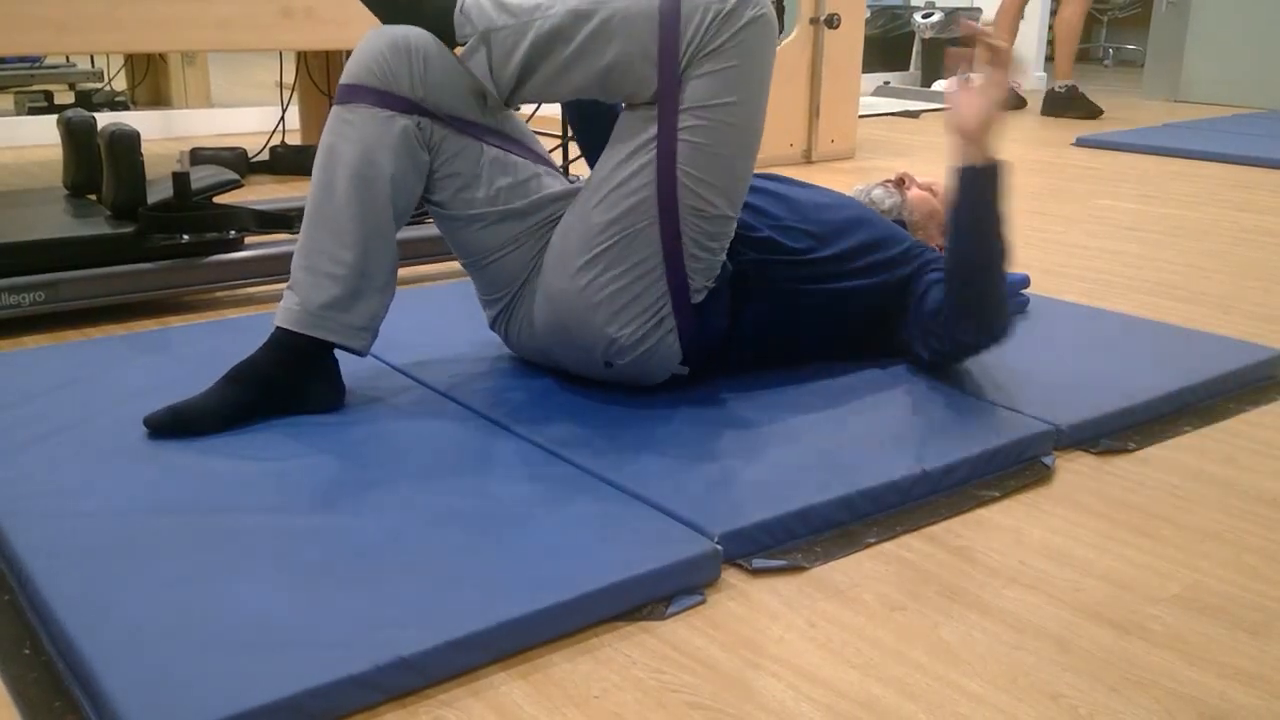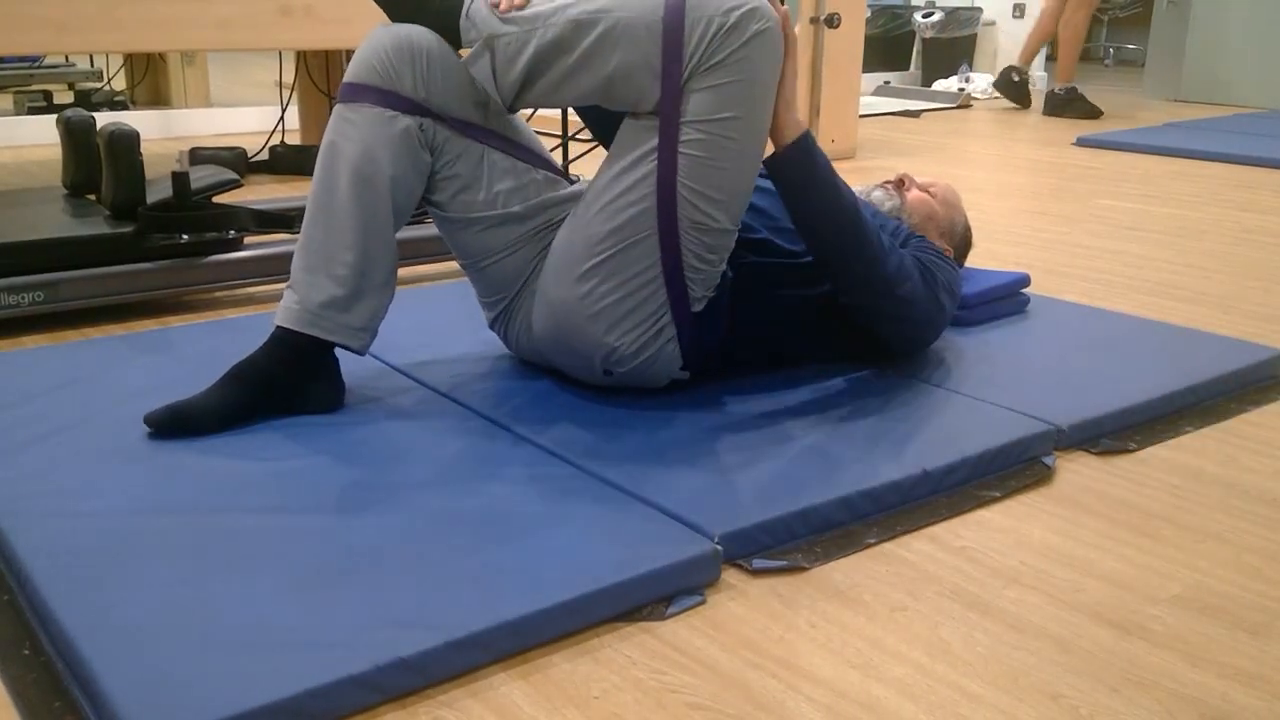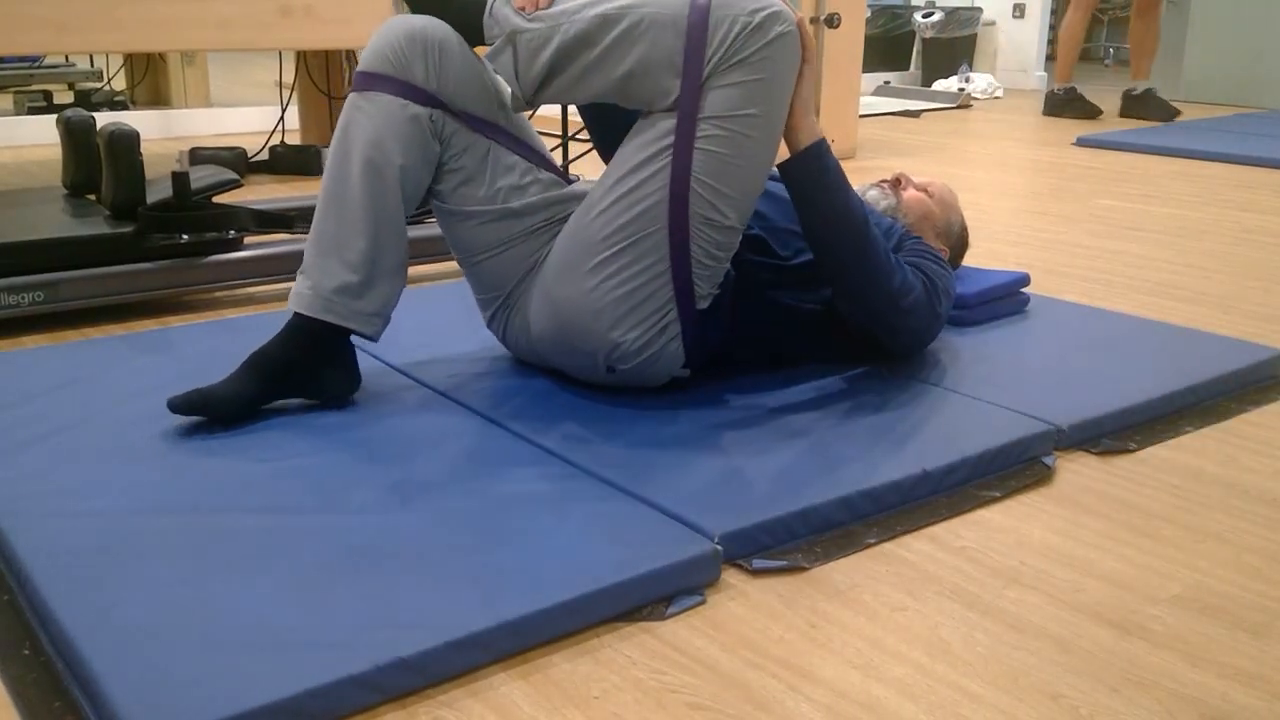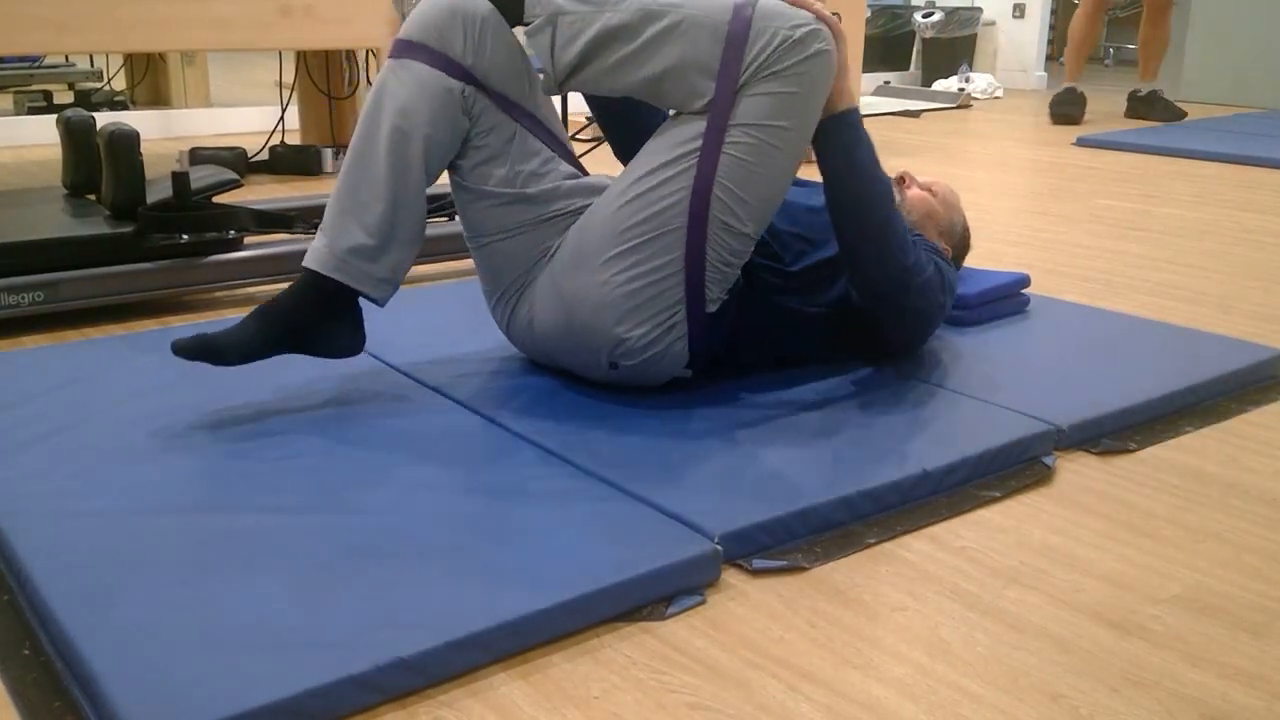
dt=0.4s
person 1, frame 1
left shoulder: (906, 269)
right shoulder: (817, 208)
left elbow: (962, 332)
right elbow: (620, 153)
left wrist: (975, 156)
left hip: (633, 309)
right hip: (546, 276)
right ankle: (302, 353)
person 1, frame 2
left shoulder: (919, 287)
right shoulder: (816, 213)
left elbow: (866, 281)
right elbow: (651, 150)
left wrist: (784, 121)
left hip: (629, 316)
right hip: (541, 279)
right ankle: (305, 349)
person 1, frame 3
left shoulder: (917, 278)
right shoulder: (826, 214)
left elbow: (875, 304)
right elbow: (644, 170)
left wrist: (802, 130)
left hip: (630, 312)
right hip: (540, 282)
right ankle: (319, 337)
person 1, frame 4
left shoulder: (918, 284)
right shoulder: (814, 214)
left elbow: (885, 285)
right elbow: (655, 166)
left wrist: (837, 106)
left hip: (630, 310)
right hip: (544, 274)
right ankle: (327, 297)
